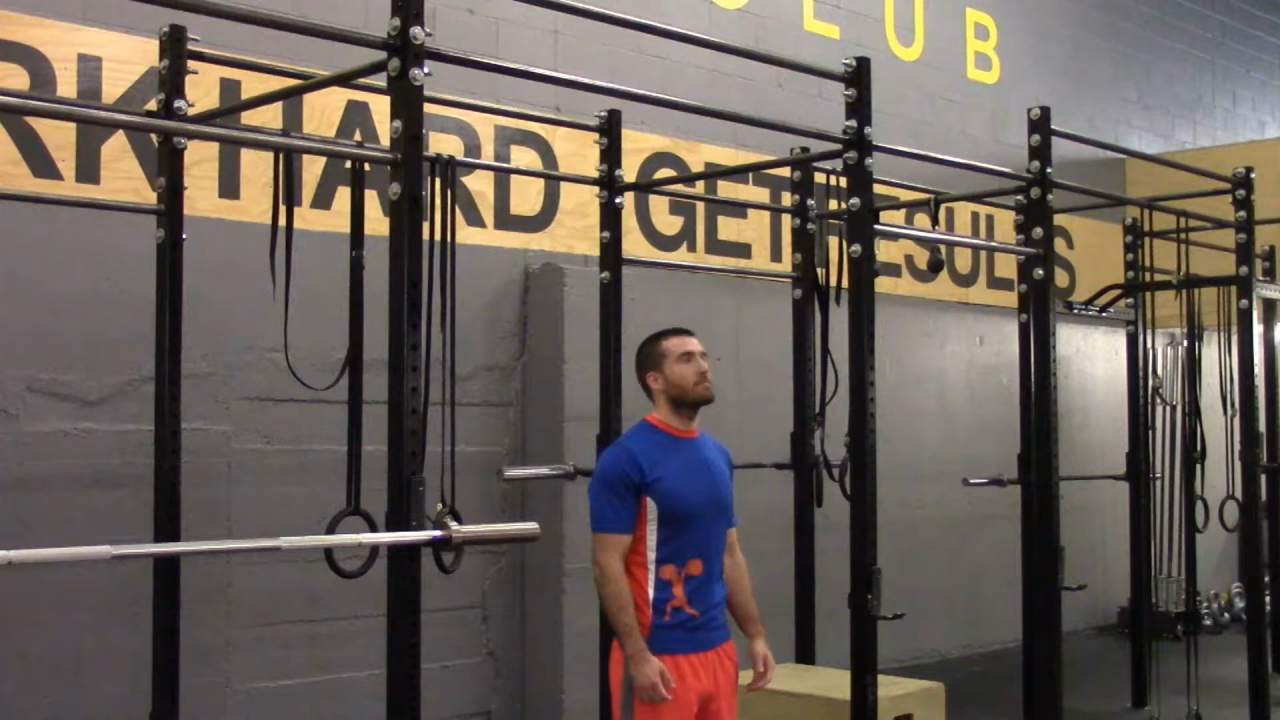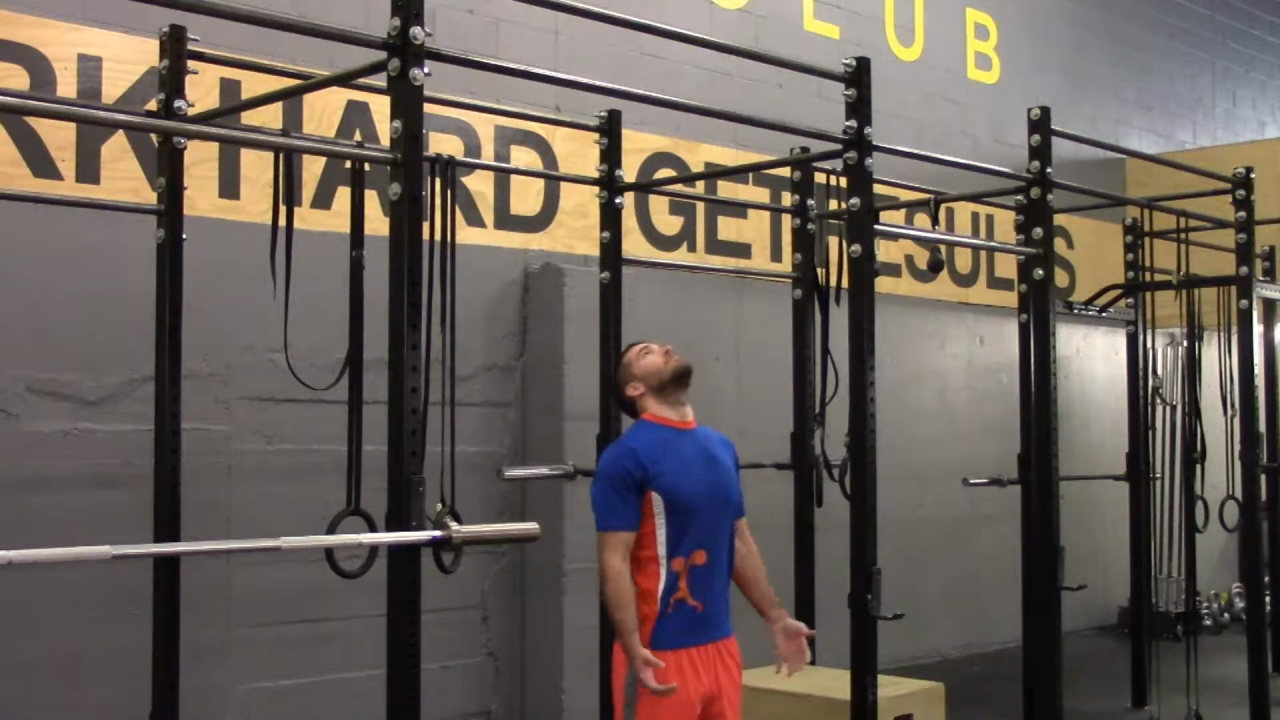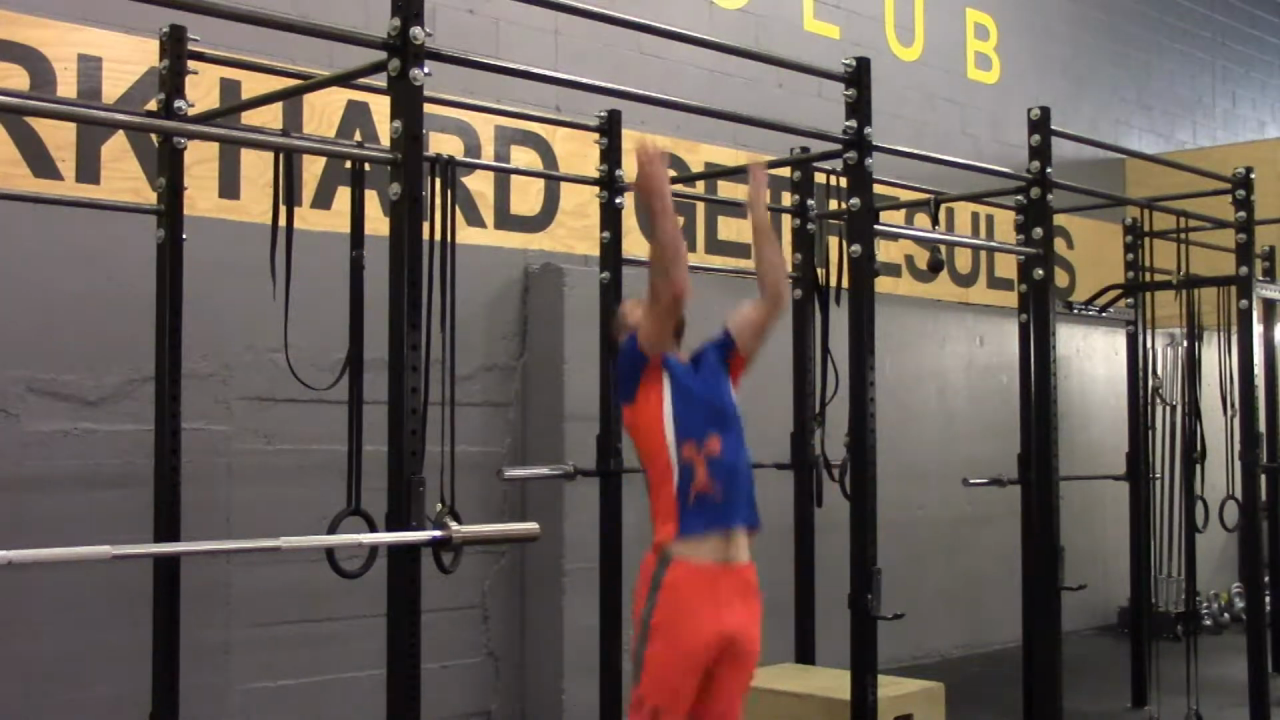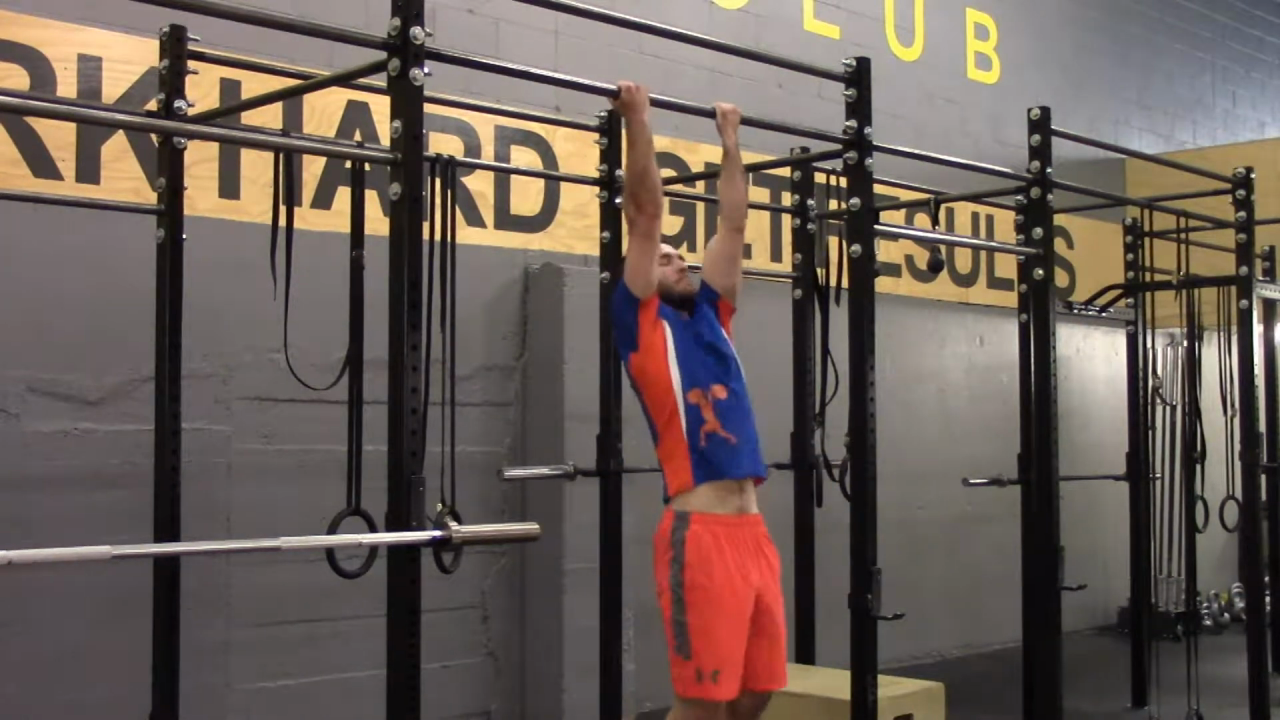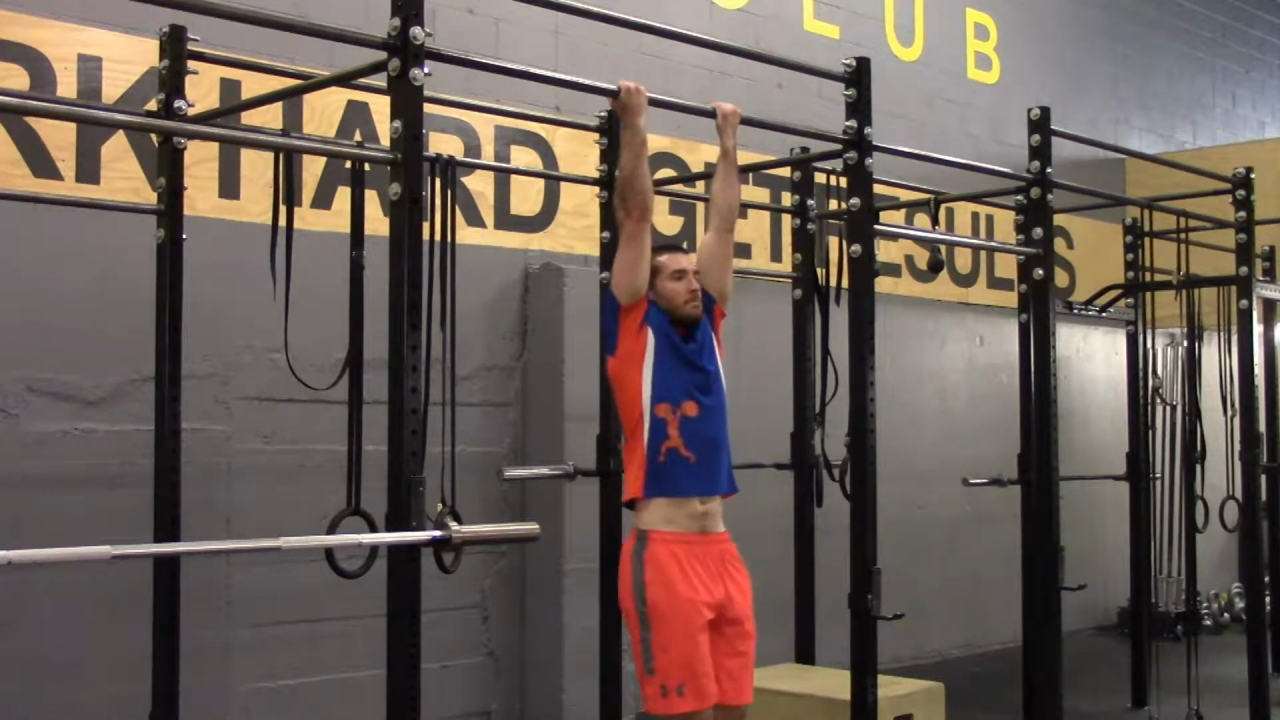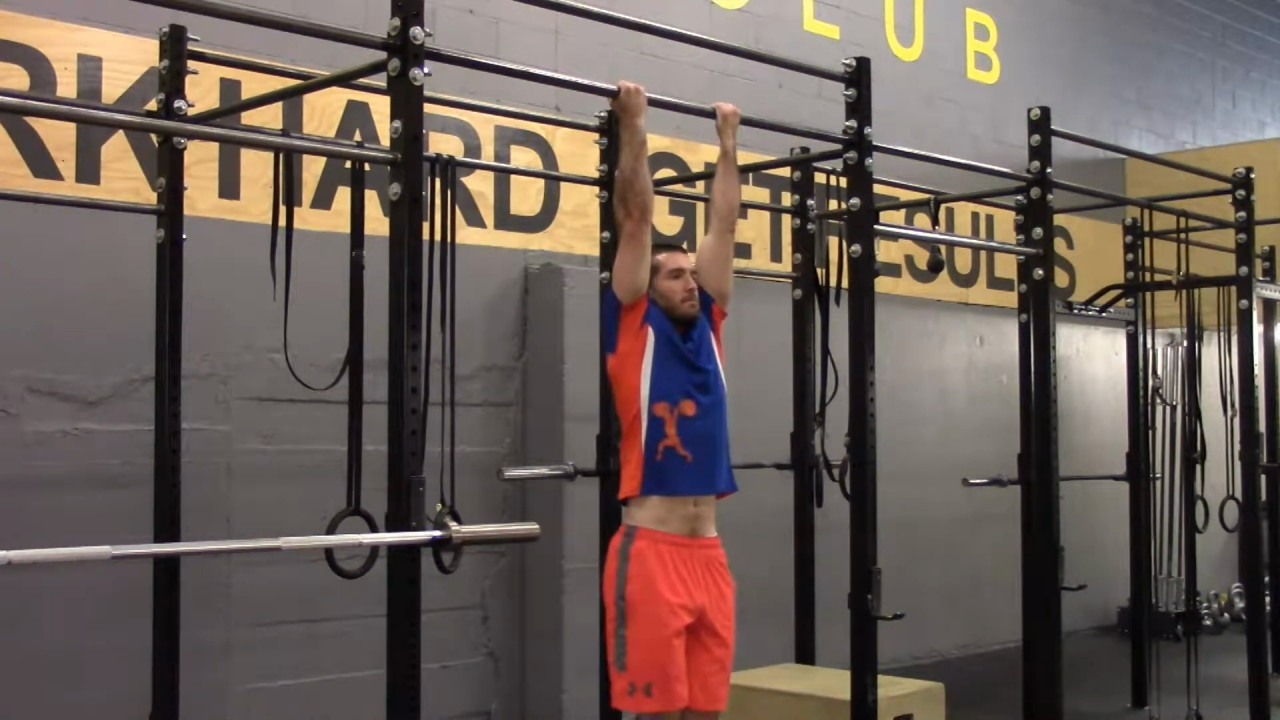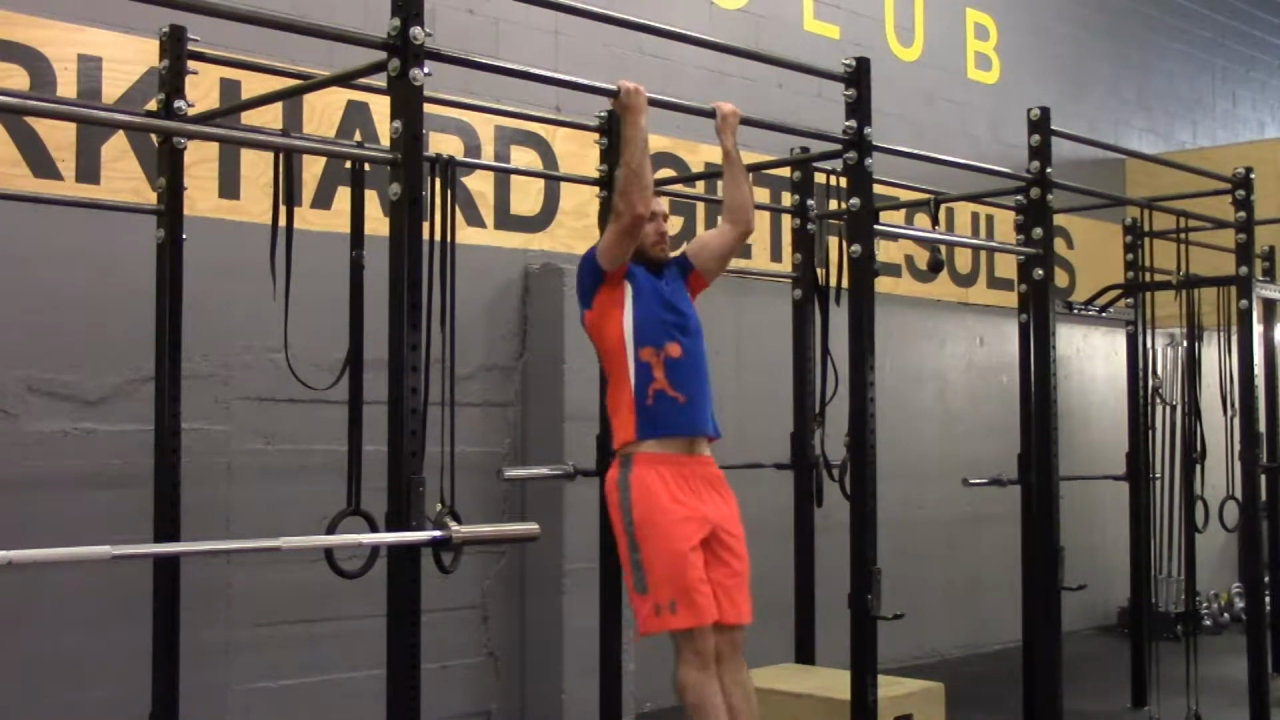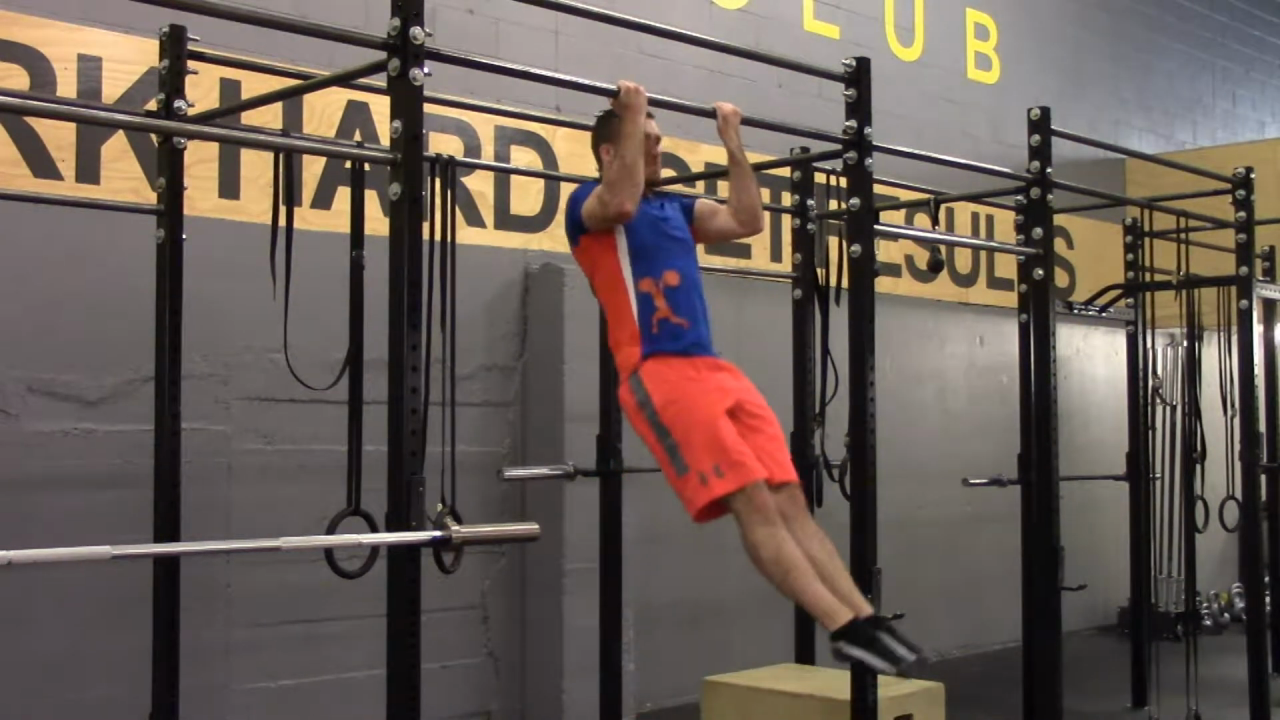
dt=0.5s
person 1, frame 1
left shoulder: (718, 455)
right shoulder: (627, 459)
right elbow: (608, 565)
left wrist: (756, 635)
right wrist: (637, 654)
left hip: (717, 649)
right hip: (658, 656)
person 1, frame 2
left shoulder: (721, 447)
right shoulder: (626, 457)
right elbow: (614, 561)
left wrist: (777, 618)
right wrist: (635, 651)
left hip: (718, 644)
right hip: (657, 652)
person 1, frame 3
left shoulder: (714, 367)
right shoulder: (640, 376)
left elbow: (772, 297)
right elbow: (670, 288)
left wrist: (757, 207)
right wrist: (656, 198)
left hip: (737, 583)
right hip: (680, 582)
person 1, frame 4
left shoulder: (712, 318)
right shoulder: (645, 324)
left elbow: (733, 226)
right elbow: (646, 215)
left wrist: (729, 139)
right wrist: (637, 120)
left hip: (752, 534)
right hip: (698, 536)
person 1, frame 5
left shoulder: (705, 329)
right shoulder: (633, 330)
left elbow: (722, 228)
right elbow: (635, 219)
left wrist: (727, 141)
right wrist: (634, 124)
left hip: (721, 553)
right hip: (661, 555)
person 1, frame 6
left shoulder: (706, 327)
right shoulder: (632, 328)
left elbow: (723, 227)
right elbow: (635, 220)
left wrist: (728, 141)
right wrist: (633, 123)
left hip: (708, 555)
right hip: (649, 554)
person 1, frame 7
left shoulder: (680, 278)
right shoulder: (606, 280)
left elbow: (739, 223)
right elbow: (629, 208)
left wrist: (728, 140)
right wrist: (633, 121)
left hip: (709, 477)
right hip: (649, 479)
left knee: (729, 645)
right knee: (695, 646)
person 1, frame 8
left shoulder: (673, 206)
right shoulder: (588, 202)
left elbow: (747, 220)
right elbow: (623, 202)
left wrist: (731, 143)
right wrist: (630, 120)
left hip: (717, 369)
right hip: (658, 375)
left knee: (791, 503)
right knee: (755, 501)
left ankle: (865, 618)
right ankle: (844, 627)
